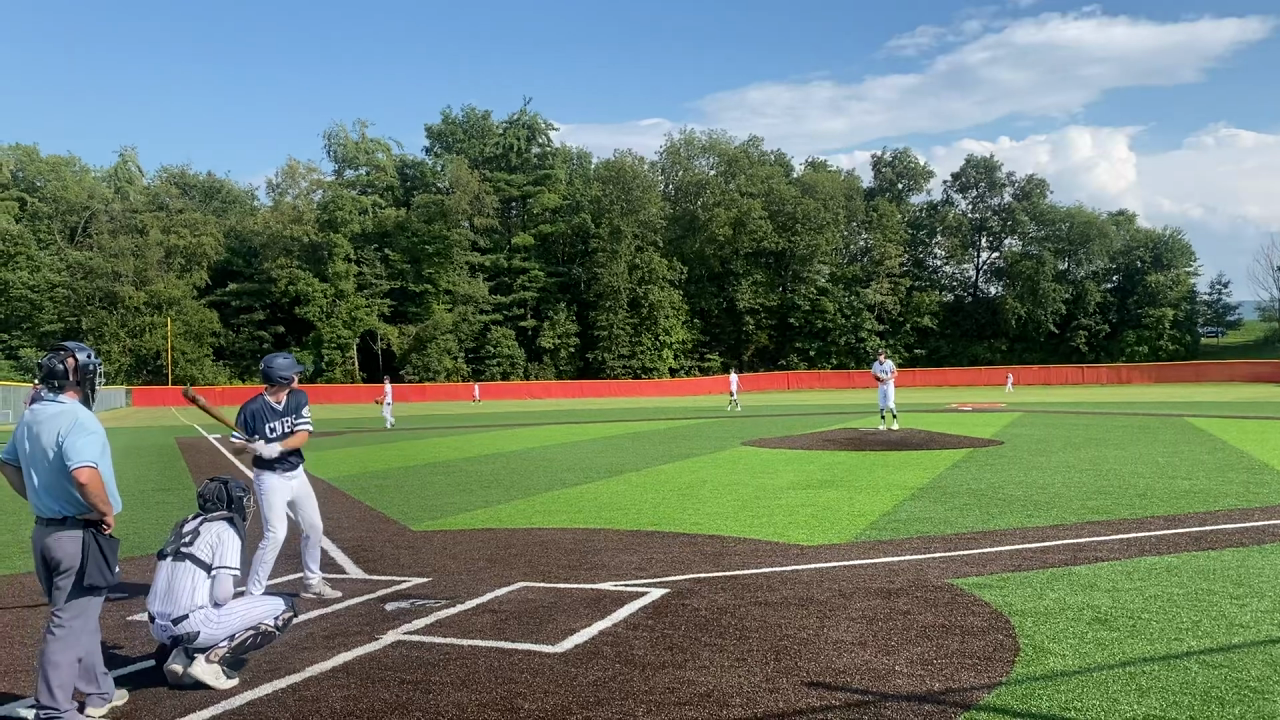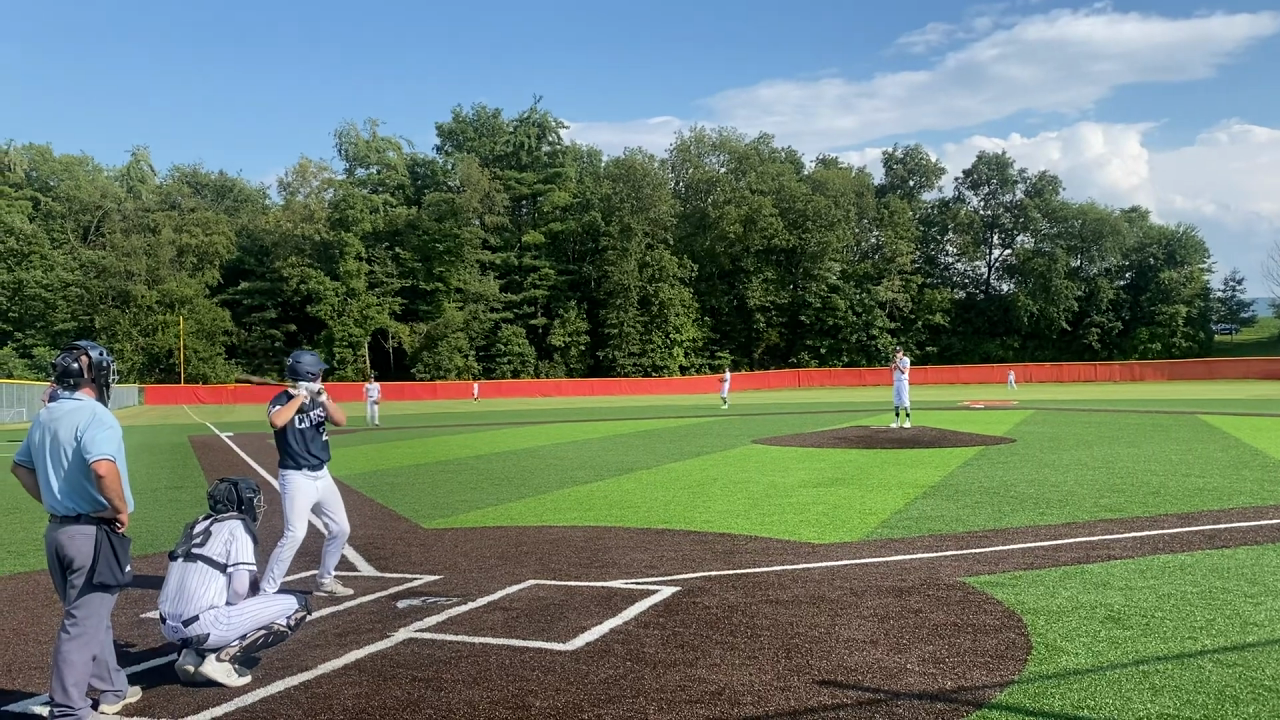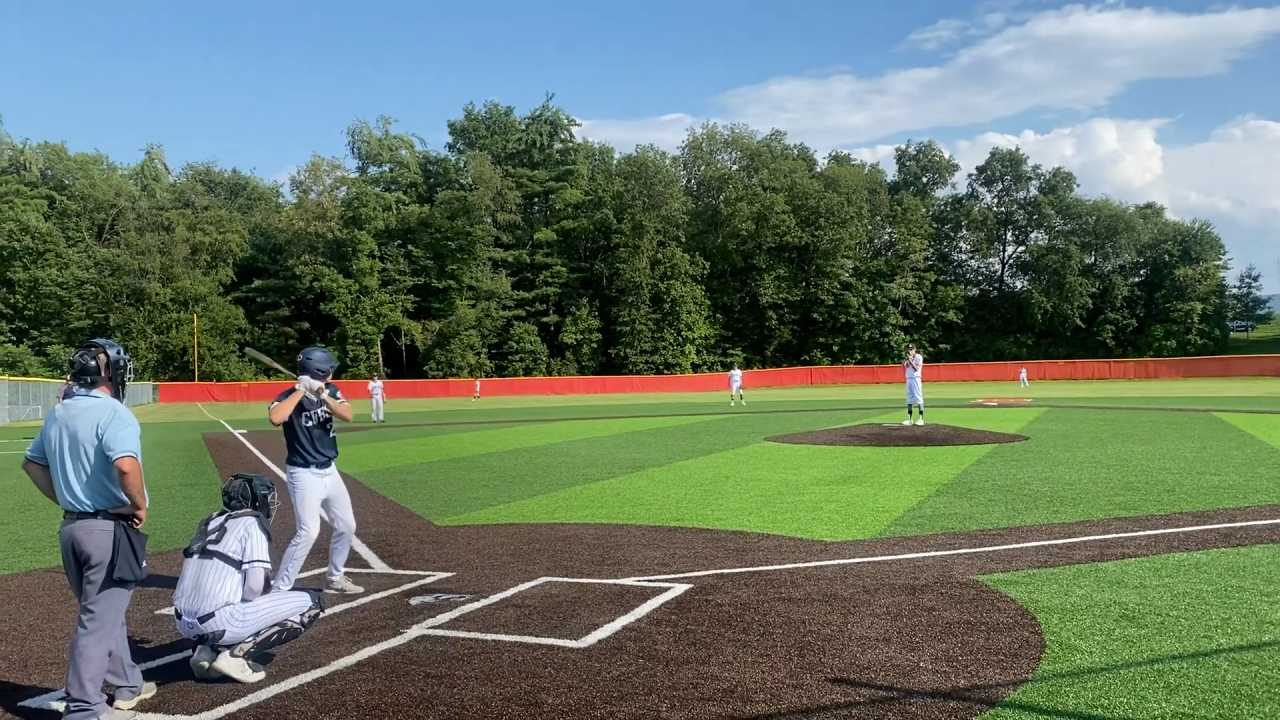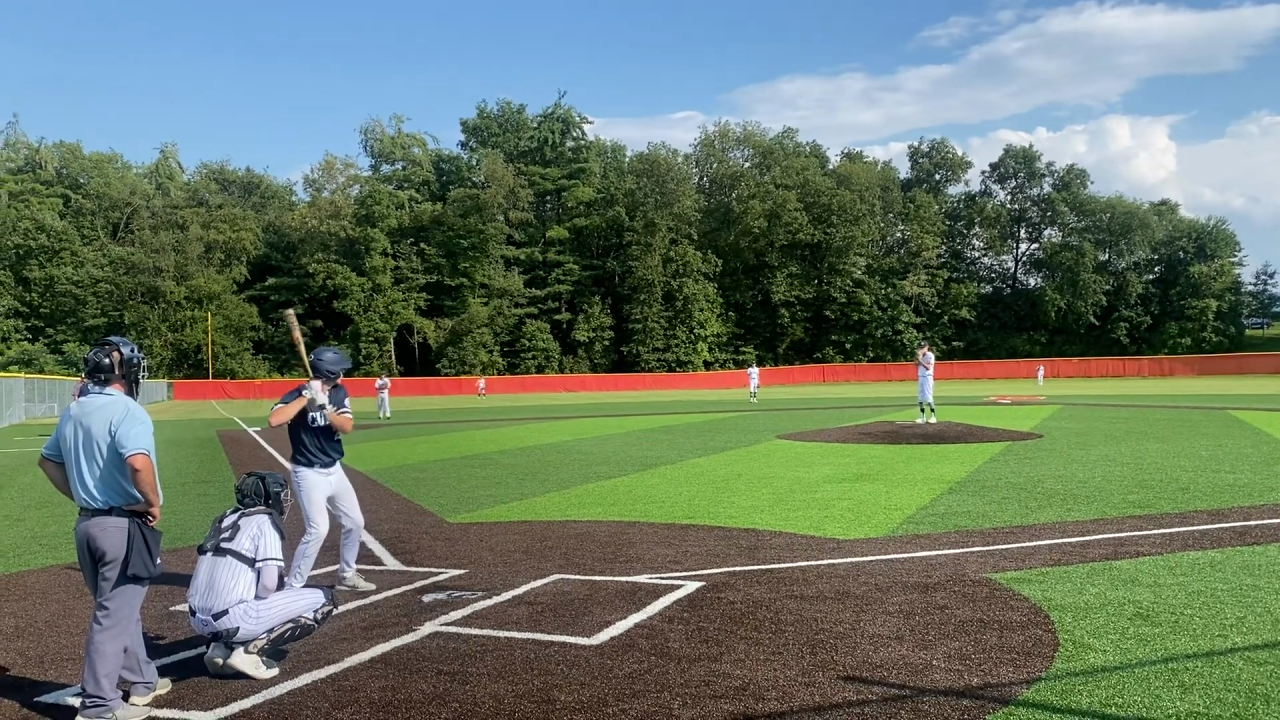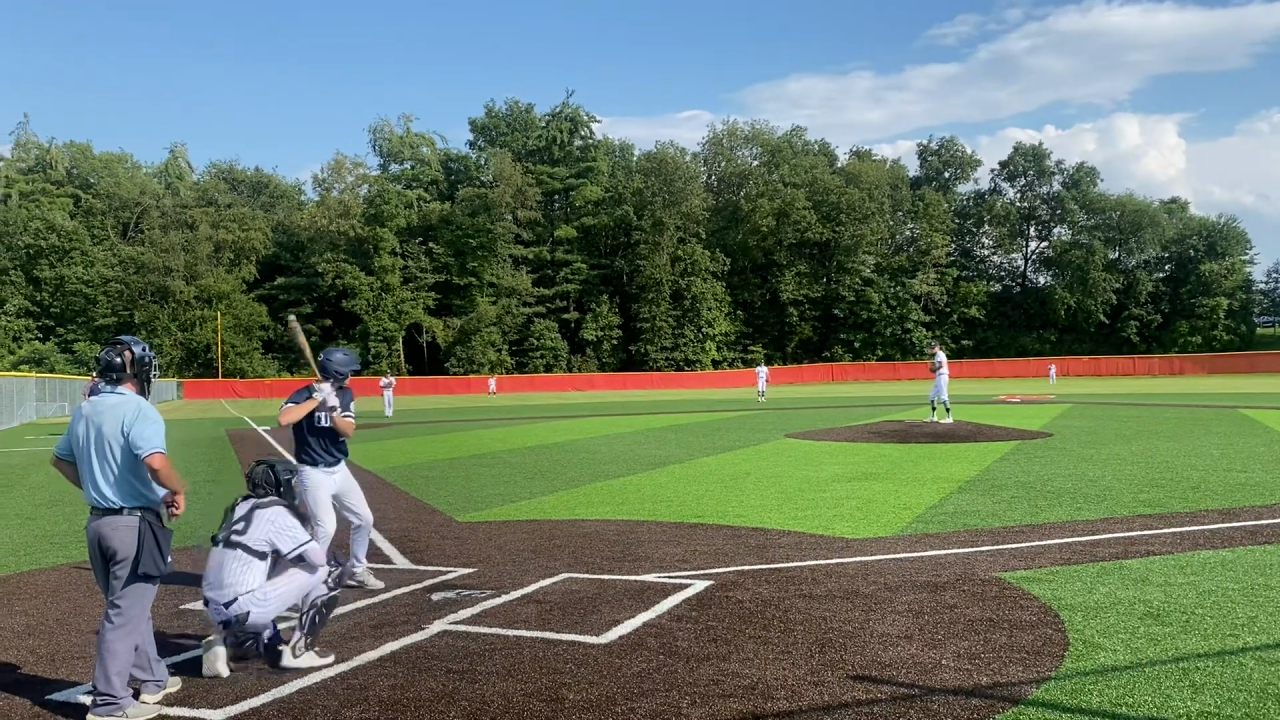
dt=1s
person 1, frame 1
right shoulder: (79, 419)
right elbow: (84, 475)
right wrist: (106, 513)
left hip: (44, 531)
right hip: (80, 535)
left knee: (79, 617)
right knee: (69, 624)
person 1, frame 2
left shoulder: (45, 416)
right shoulder: (95, 415)
left elbow: (21, 466)
right elbow: (102, 468)
right wrist: (120, 510)
left hip: (58, 529)
right hip: (93, 532)
left knee: (92, 614)
right knee: (83, 622)
left ankle: (112, 689)
person 1, frame 3
left shoulder: (57, 414)
right shoulder: (114, 412)
left elbow: (32, 463)
right elbow: (126, 465)
right wrist: (140, 506)
left hip: (72, 527)
right hip: (109, 529)
left knee: (105, 610)
right knee: (99, 618)
left ankle: (127, 685)
person 1, frame 4
left shoulder: (72, 412)
right shoulder: (127, 410)
left elbow: (48, 461)
right elbow: (138, 462)
right wrist: (153, 502)
left hip: (87, 523)
right hip: (123, 525)
left knee: (120, 607)
right knee: (114, 614)
left ankle: (142, 681)
person 1, frame 5
left shoulder: (84, 411)
right shoulder: (139, 410)
left elbow: (61, 460)
right elbow: (155, 461)
right wrist: (178, 490)
left hip: (98, 521)
right hip: (134, 524)
left knee: (130, 606)
right knee: (125, 613)
left ankle: (152, 680)
person 2, frame 1
left shoulder: (299, 398)
right shoulder: (253, 409)
left elbow: (303, 435)
right elbow: (237, 446)
left wrist: (277, 447)
right wrist: (252, 446)
left hip: (297, 475)
right hip: (270, 479)
left knee: (314, 528)
right knee: (275, 536)
left ankle: (313, 583)
right ankle: (252, 595)
person 2, frame 2
left shoulder: (318, 395)
right shoulder: (282, 399)
left elbow: (341, 421)
right elbow: (277, 422)
left wrist: (322, 398)
right wrist: (301, 395)
left hip: (322, 475)
right hip: (296, 478)
left knee: (340, 529)
right knee: (294, 535)
left ankle: (325, 581)
right ankle: (265, 593)
person 2, frame 3
left shoulder: (329, 391)
right shoulder: (289, 397)
left elbow: (348, 415)
right elbow: (275, 418)
left wrist: (323, 394)
right wrist: (301, 390)
left hip: (330, 472)
right hip: (304, 475)
left knee: (346, 526)
right knee: (308, 533)
left ankle: (335, 579)
right ankle: (279, 590)
person 2, frame 4
left shoulder: (339, 392)
right shoulder: (296, 396)
left elbow: (347, 427)
right elbow: (274, 421)
left wrist: (325, 407)
right wrist: (306, 397)
left hip: (335, 470)
right hip: (308, 474)
left knee: (355, 523)
right knee: (318, 530)
left ankle: (347, 576)
right ankle: (291, 587)
person 2, frame 5
left shoulder: (345, 394)
right shoulder: (304, 394)
left elbow: (348, 432)
right elbow: (283, 419)
left wrist: (334, 411)
right wrist: (317, 398)
left hip: (339, 469)
right hip: (313, 473)
left knee: (363, 518)
right knee: (325, 528)
left ankle: (358, 571)
person 3, frame 1
left shoulder: (187, 525)
right shoulder: (225, 528)
right elbow: (222, 593)
left hip: (158, 626)
right hip: (190, 624)
right knee: (284, 608)
left ankle: (182, 656)
right ankle: (211, 660)
person 3, frame 2
left shoulder: (197, 525)
right shoulder: (238, 526)
right elbow: (239, 589)
left hip: (169, 626)
right hip: (202, 625)
right knee: (297, 606)
left ankle: (193, 654)
right ankle: (222, 659)
person 3, frame 3
left shoulder: (210, 522)
right shoulder: (252, 523)
right elbow: (254, 586)
right wrist: (245, 613)
left hip: (184, 623)
right hip: (217, 622)
right knee: (311, 603)
left ankle: (207, 651)
right ankle: (236, 654)
person 3, frame 4
left shoulder: (225, 519)
right shoulder: (264, 521)
right elbow: (268, 584)
right wrist: (257, 611)
left hip: (198, 619)
right hip: (231, 619)
right knee: (324, 599)
left ankle: (221, 648)
right ankle: (250, 651)
person 3, frame 5
left shoulder: (241, 507)
right shoulder: (277, 512)
right elbow: (318, 557)
left hip: (216, 609)
right hip: (242, 607)
left knee: (269, 641)
right knee: (330, 570)
left ankle: (223, 642)
right ankle: (299, 650)
